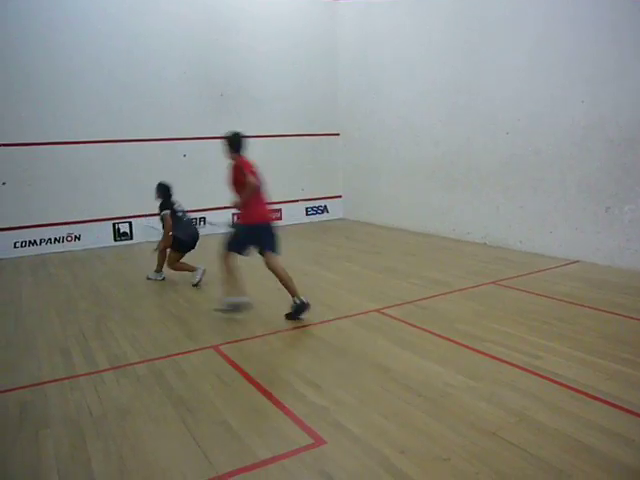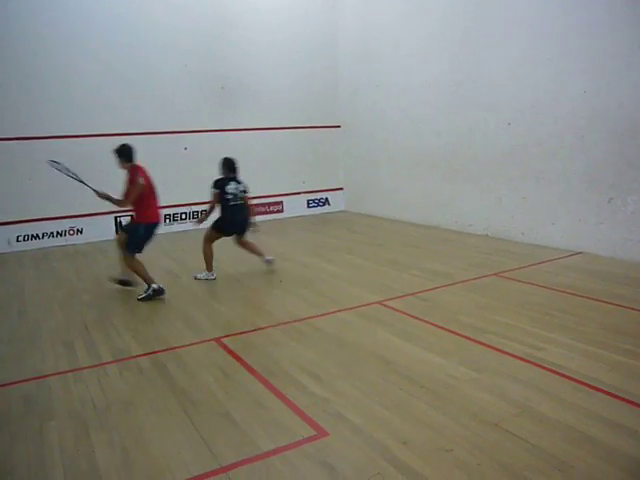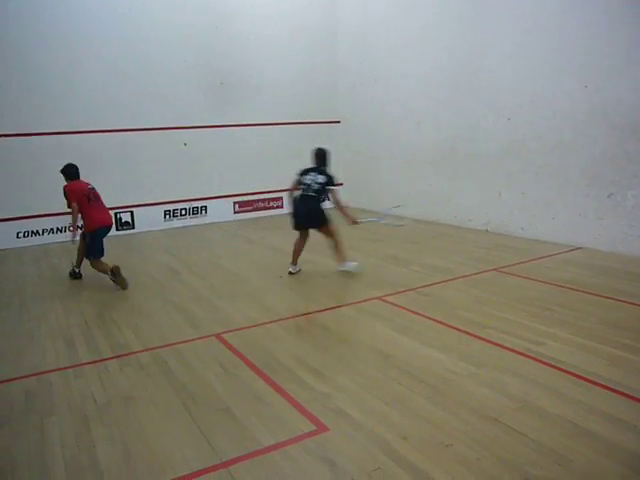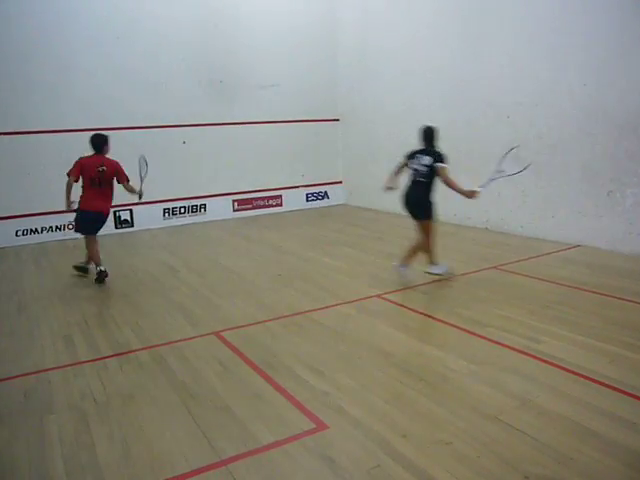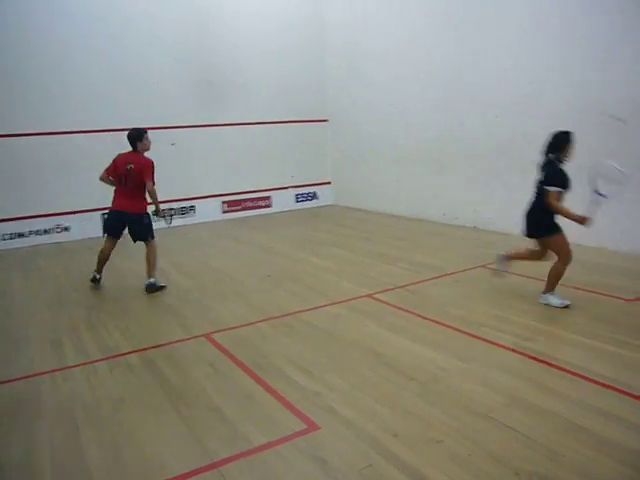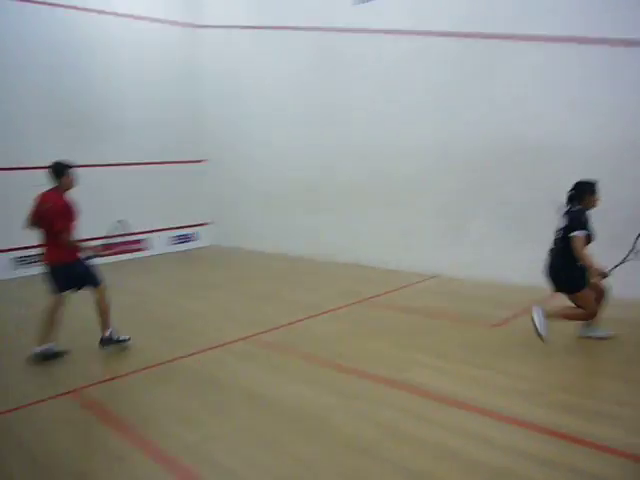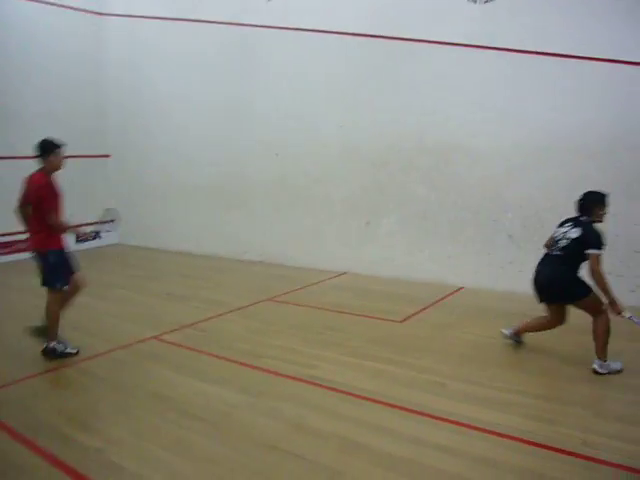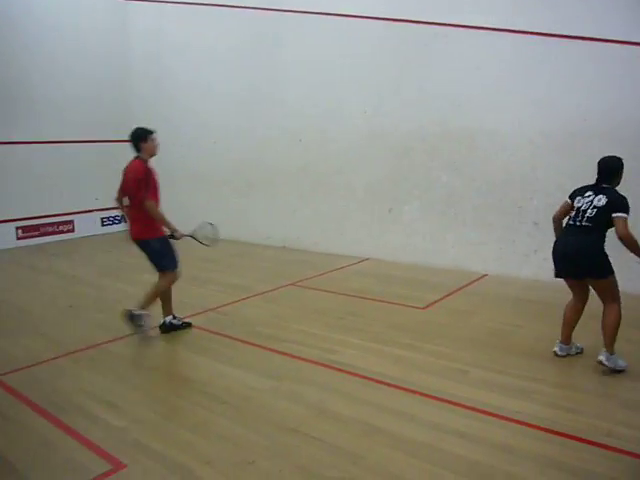
dt=0.4s
person 1, frame 1
left shoulder: (238, 165)
right shoulder: (248, 164)
left elbow: (253, 183)
left wrist: (241, 202)
left hip: (250, 221)
right hip: (263, 218)
left knee: (227, 256)
right knee: (271, 262)
left ankle: (237, 298)
right ankle: (298, 301)
person 1, frame 2
left shoulder: (136, 170)
right shoulder: (133, 173)
left elbow: (141, 183)
right elbow: (122, 202)
left wrist: (128, 202)
right wrist: (107, 197)
left hip: (147, 219)
right hip: (142, 219)
left knee: (128, 254)
right knee: (121, 238)
left ankle: (154, 287)
right ankle: (126, 277)
person 1, frame 3
left shoulder: (68, 188)
right shoulder: (87, 185)
left elbow: (75, 208)
left wrist: (74, 229)
left hip: (95, 225)
right hip: (108, 221)
left knee: (95, 261)
right knee: (83, 239)
left ankle: (111, 272)
right ankle: (76, 269)
person 1, frame 4
left shoulder: (82, 162)
right shoulder: (114, 165)
left elbow: (70, 181)
right elbow: (126, 186)
left wrist: (68, 200)
right wrist: (137, 192)
left hip: (87, 207)
right hip: (105, 209)
left knee: (90, 238)
right knee: (91, 236)
left ankle: (100, 269)
right ankle: (87, 264)
person 1, frame 5
left shoulder: (119, 158)
right shoulder: (147, 163)
left elbow: (103, 177)
right elbow: (149, 187)
right wrist: (157, 206)
left hip: (117, 209)
right hip: (137, 211)
left knee: (109, 244)
right knee: (150, 243)
left ankle: (97, 275)
right ankle: (151, 281)
person 1, frame 6
left shoulder: (43, 198)
right shoulder: (62, 204)
left elbow: (32, 223)
right elbow: (64, 238)
right wrist: (84, 248)
left hip: (52, 257)
right hip: (67, 258)
left knee: (57, 299)
right knee: (99, 289)
left ankle: (43, 347)
right ankle: (107, 334)
person 1, frame 7
left shoulder: (34, 179)
right shoulder: (46, 183)
left elbow: (22, 208)
right elbow: (53, 220)
left wrist: (33, 230)
right wrist: (76, 230)
left hip: (43, 242)
right hip: (50, 245)
left knee: (76, 283)
right knee: (56, 293)
left ankle: (47, 328)
right ankle: (52, 344)
person 1, frame 8
left shoulder: (131, 168)
right shoulder: (144, 170)
left elbow: (120, 199)
right elbow: (149, 206)
left wrist: (130, 219)
right wrist: (172, 228)
left hip: (141, 230)
right hip: (149, 233)
left knee: (167, 273)
right knee: (170, 275)
left ankle: (169, 319)
right ankle: (138, 311)
person 2, frame 1
left shoulder: (164, 205)
right shoulder: (172, 203)
left elbow: (169, 225)
left wrist: (163, 243)
left hip: (185, 235)
right hip: (191, 232)
left knee: (171, 264)
right knee: (162, 246)
left ankle: (197, 270)
right ankle: (158, 273)
person 2, frame 2
left shoulder: (219, 183)
right shoulder: (242, 184)
left elbow: (213, 204)
right elbow: (247, 204)
left wrist: (205, 217)
right wrist: (250, 219)
left hip: (229, 219)
right hip: (242, 219)
left knee: (207, 241)
right knee: (240, 240)
left ankle: (209, 272)
right ankle: (265, 258)
person 2, frame 3
left shoulder: (305, 172)
right shoulder: (328, 178)
left elbow: (292, 189)
right elbow: (336, 201)
left wrist: (294, 203)
right wrist: (349, 217)
left hip: (299, 208)
right hip: (314, 210)
left knee: (303, 236)
right knee: (333, 235)
left ankle: (293, 266)
right ankle: (344, 264)
person 2, frame 4
left shoulder: (414, 154)
right shoulder: (437, 156)
left elbow: (398, 169)
right elbow: (445, 178)
left wrist: (391, 182)
right wrist: (464, 192)
left hip: (410, 196)
right hip: (421, 198)
left knee: (426, 233)
right knee: (426, 235)
left ankle: (433, 264)
right ankle: (403, 263)
person 2, frame 5
left shoulder: (550, 164)
right shoulder: (556, 172)
right elbow: (553, 204)
right wrist: (576, 218)
left hip: (538, 215)
right hip: (541, 218)
left knee: (541, 254)
right knee: (565, 257)
left ankle: (506, 257)
right ankle: (547, 294)
person 2, frame 6
left shoulder: (572, 213)
right shoulder: (579, 219)
left elbow: (562, 238)
right elbow: (578, 249)
right wrist: (594, 270)
left hip: (562, 265)
right hip: (563, 269)
left knee: (599, 292)
right knee: (589, 311)
left ankle: (588, 327)
right ankle: (543, 314)
person 2, frame 7
left shoulder: (567, 223)
right shoulder: (593, 235)
left elbow: (548, 245)
right elbow: (595, 270)
right wrist: (611, 299)
left hip: (542, 275)
right hip: (563, 279)
left knee: (556, 318)
right knee: (600, 312)
left ankle: (514, 332)
right ankle: (602, 362)
person 2, frame 8
left shoulder: (580, 191)
right shoulder: (617, 200)
left elbow: (557, 218)
left hip: (562, 248)
right hip: (589, 251)
left knee: (579, 297)
right knee: (612, 302)
left ankle: (563, 345)
right ankle: (608, 354)
